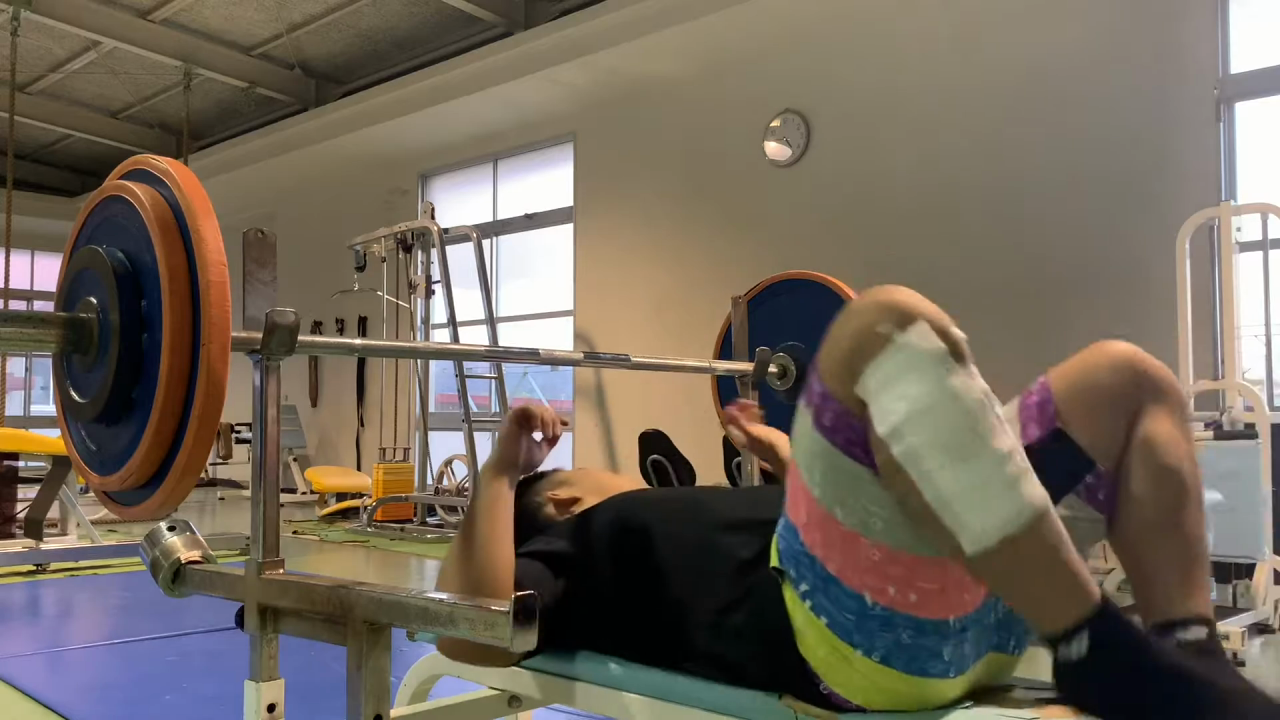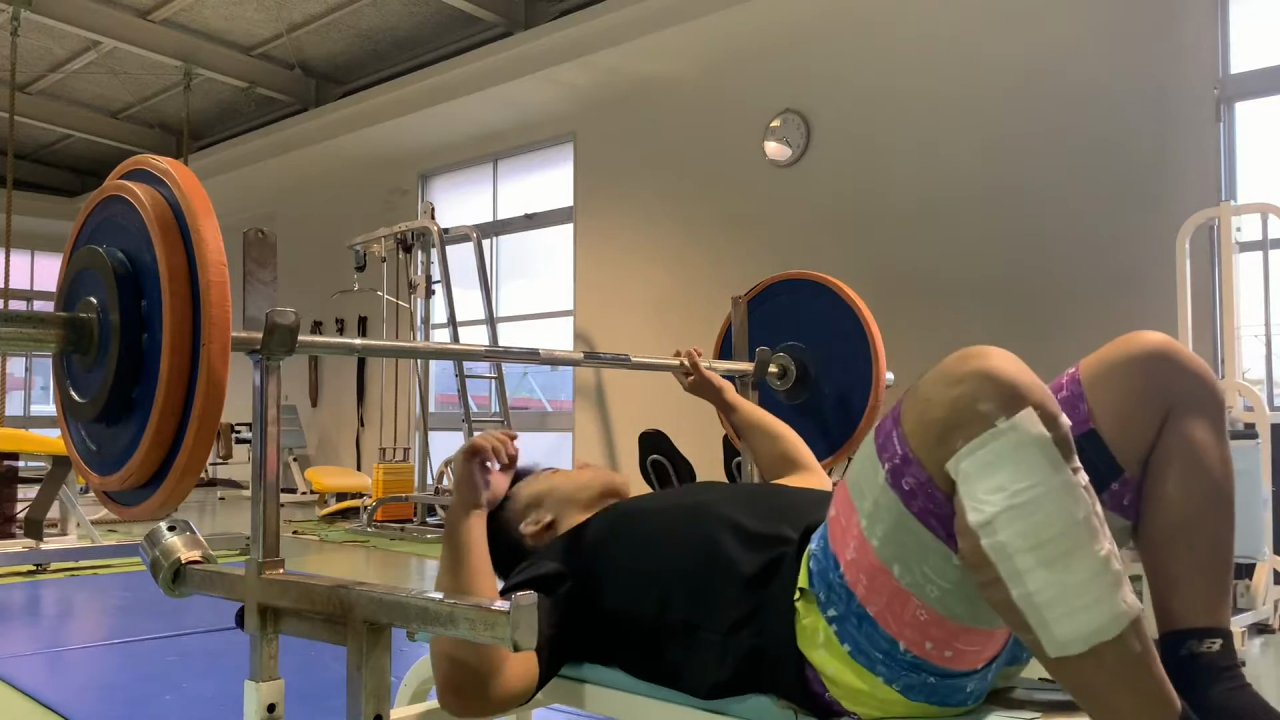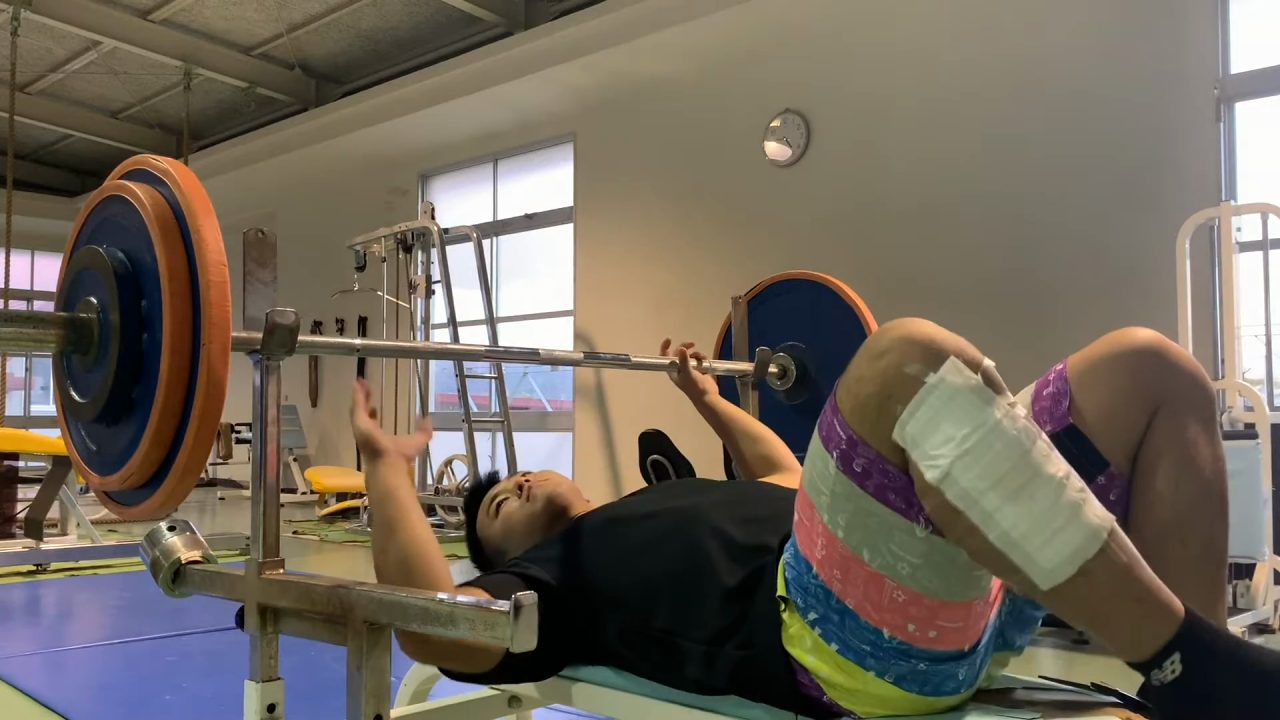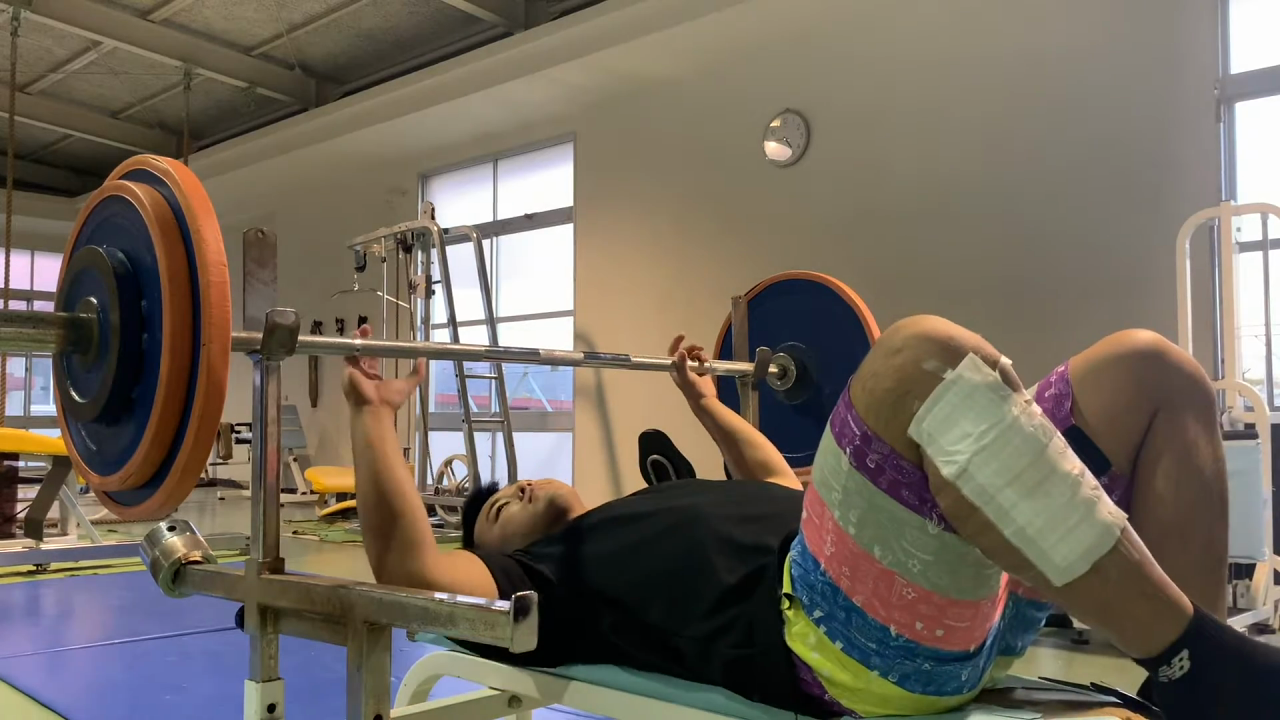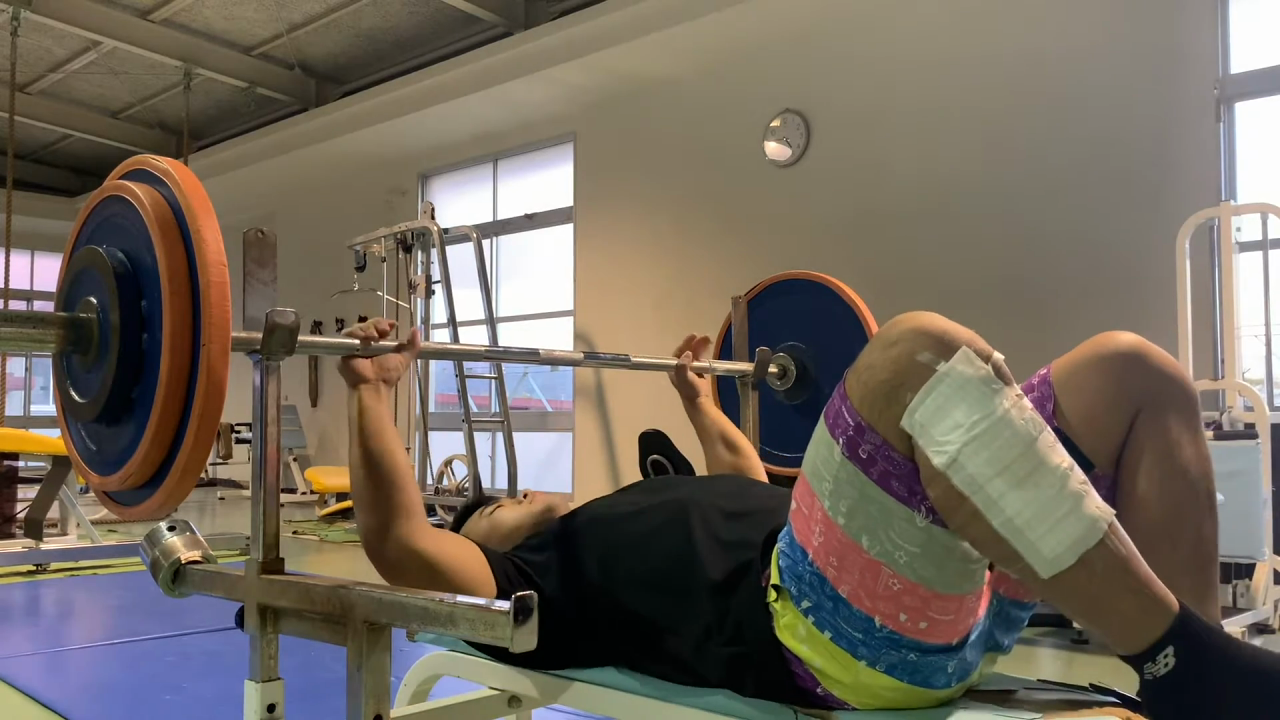
dt=0.4s
person 1, frame 1
left shoulder: (661, 525)
right shoulder: (570, 555)
right elbow: (471, 630)
left wrist: (774, 447)
right wrist: (499, 472)
left hip: (963, 613)
right hip: (864, 627)
left knee: (1126, 376)
right knee: (887, 323)
right ankle: (1099, 650)
person 1, frame 2
left shoulder: (671, 526)
right shoulder: (561, 573)
left elbow: (802, 473)
left wrist: (725, 398)
right wrist: (467, 512)
left hip: (985, 595)
right hip: (859, 635)
left knee: (1159, 372)
right knee: (983, 391)
person 1, frame 3
left shoulder: (659, 523)
right shoulder: (550, 580)
left elbow: (787, 478)
right elbow: (436, 628)
left wrist: (709, 400)
right wrist: (387, 469)
left hip: (968, 594)
right hip: (846, 629)
left knee: (1149, 370)
right knee: (912, 358)
person 1, frame 4
left shoulder: (655, 520)
right shoulder: (543, 578)
left elbow: (778, 483)
right elbow: (410, 571)
left wrist: (707, 405)
right wrist: (373, 416)
left hip: (964, 594)
right hip: (842, 629)
left knee: (1150, 372)
right knee: (928, 355)
person 1, frame 5
left shoulder: (631, 534)
right shoulder: (530, 585)
left elbow: (745, 487)
right elbow: (398, 542)
left wrist: (697, 399)
right wrist: (370, 391)
left hip: (955, 591)
right hip: (827, 620)
left knee: (1131, 372)
right knee: (924, 352)
